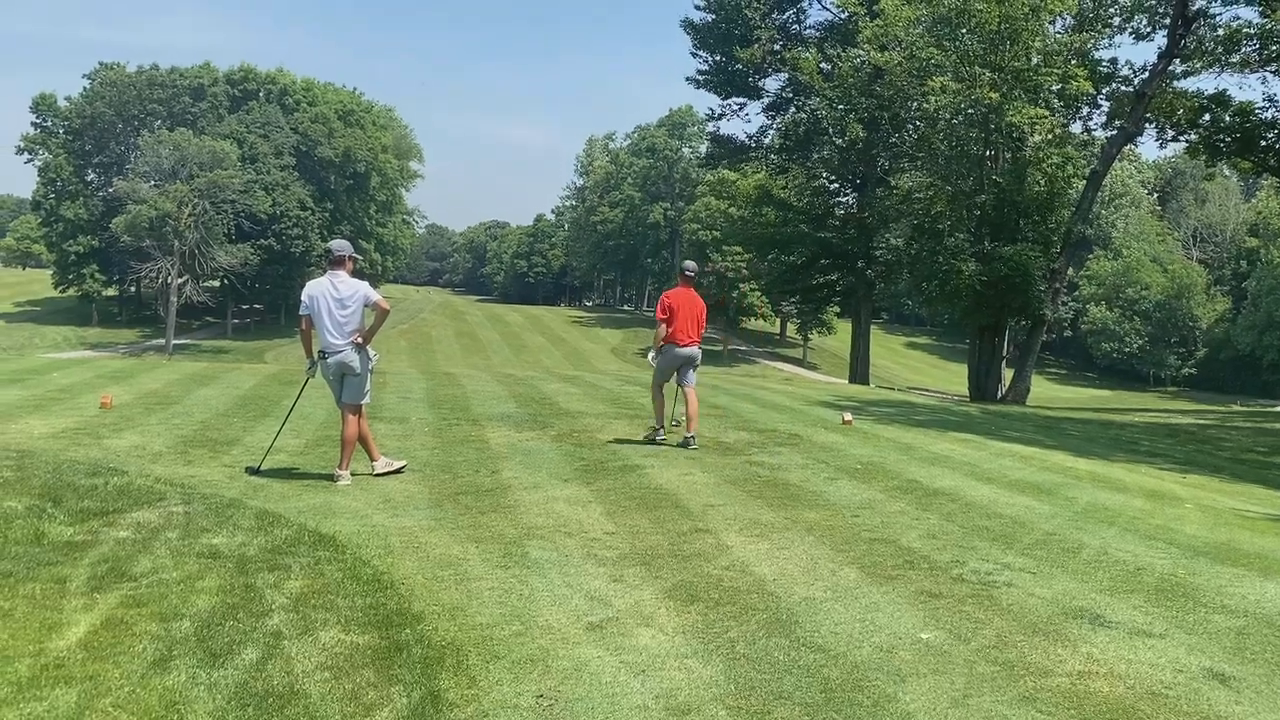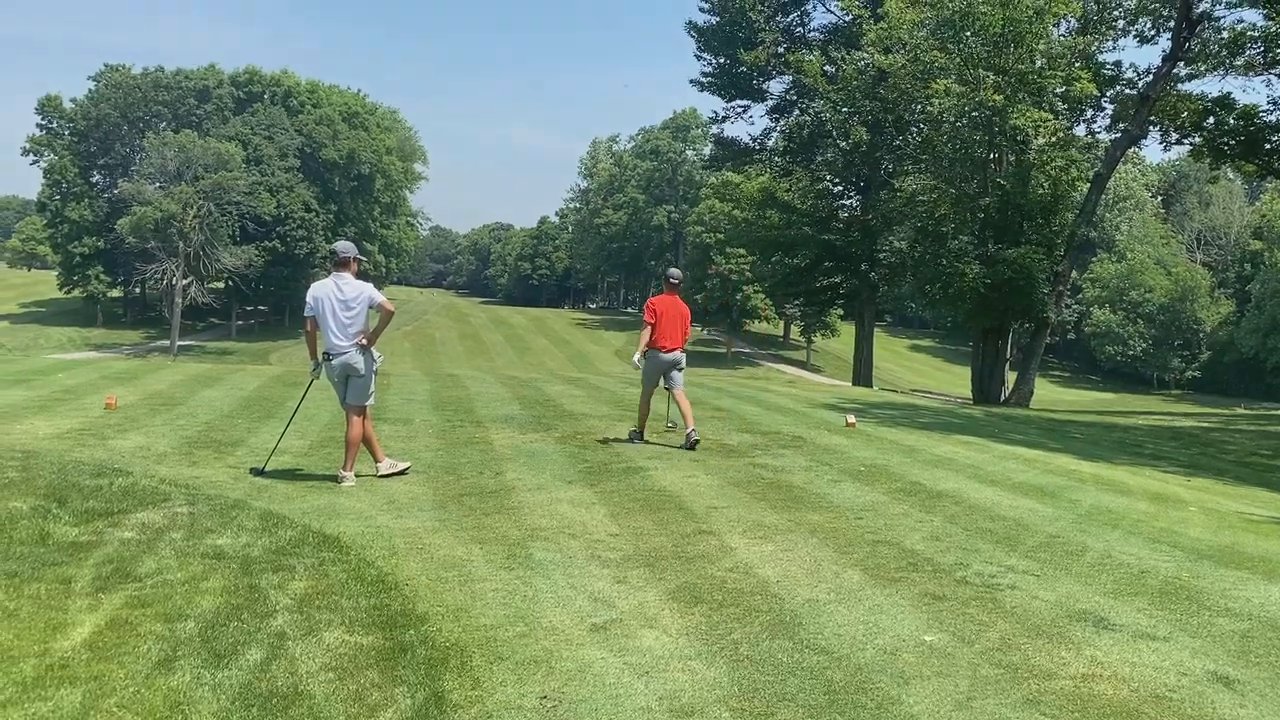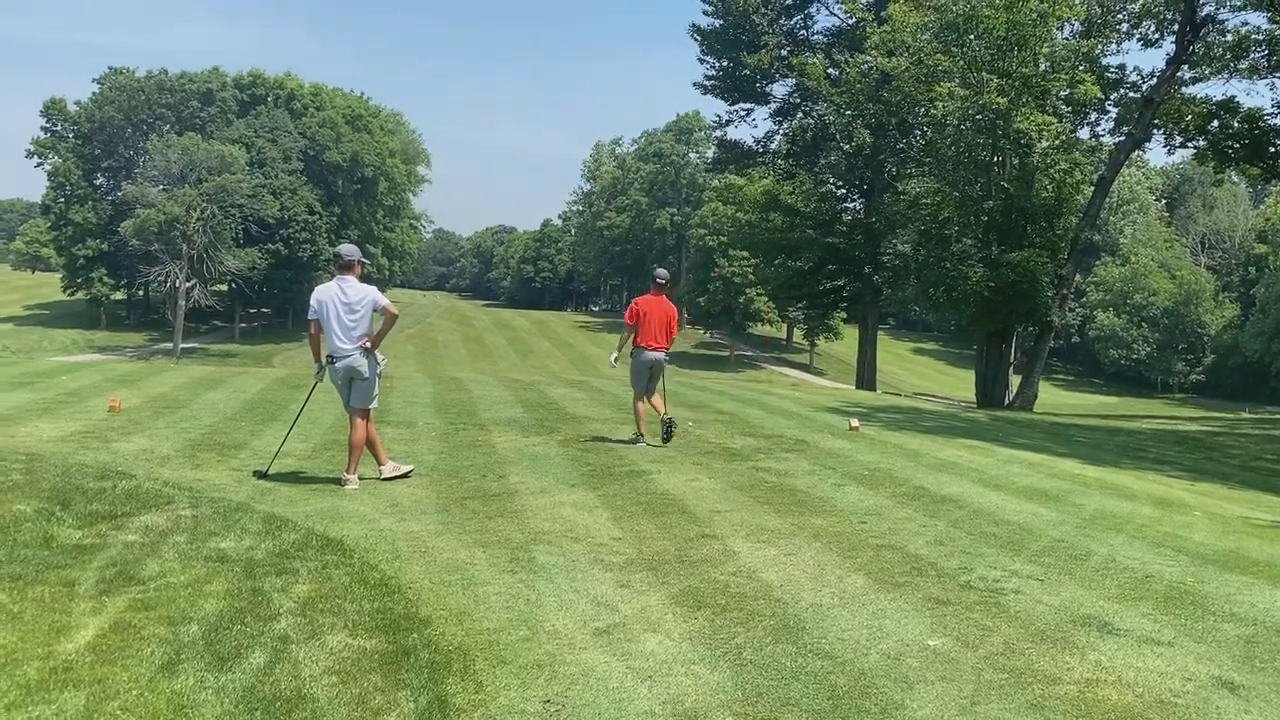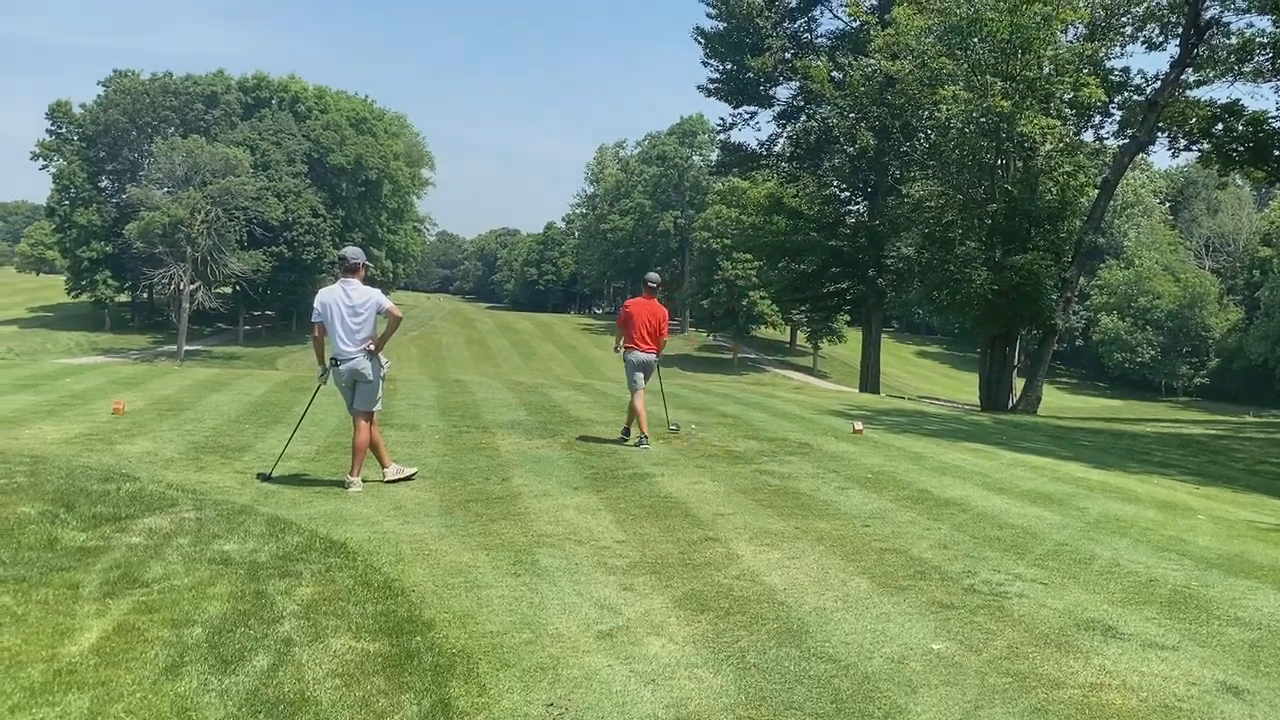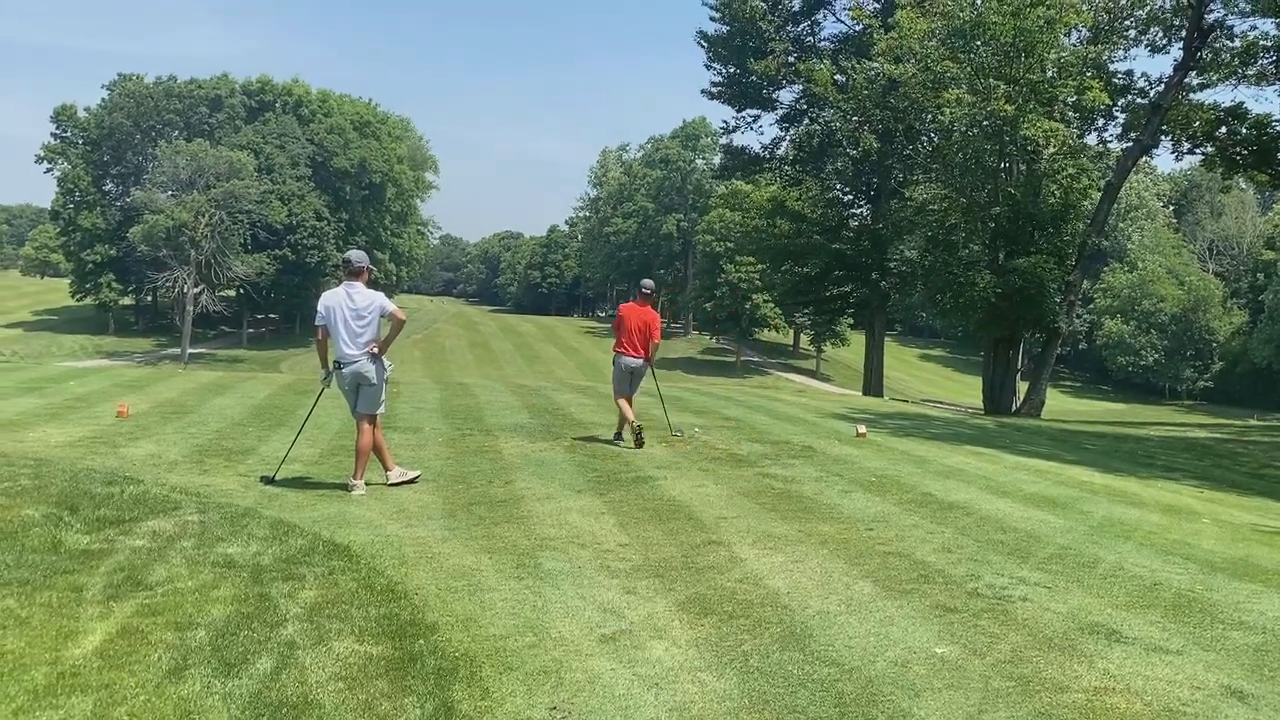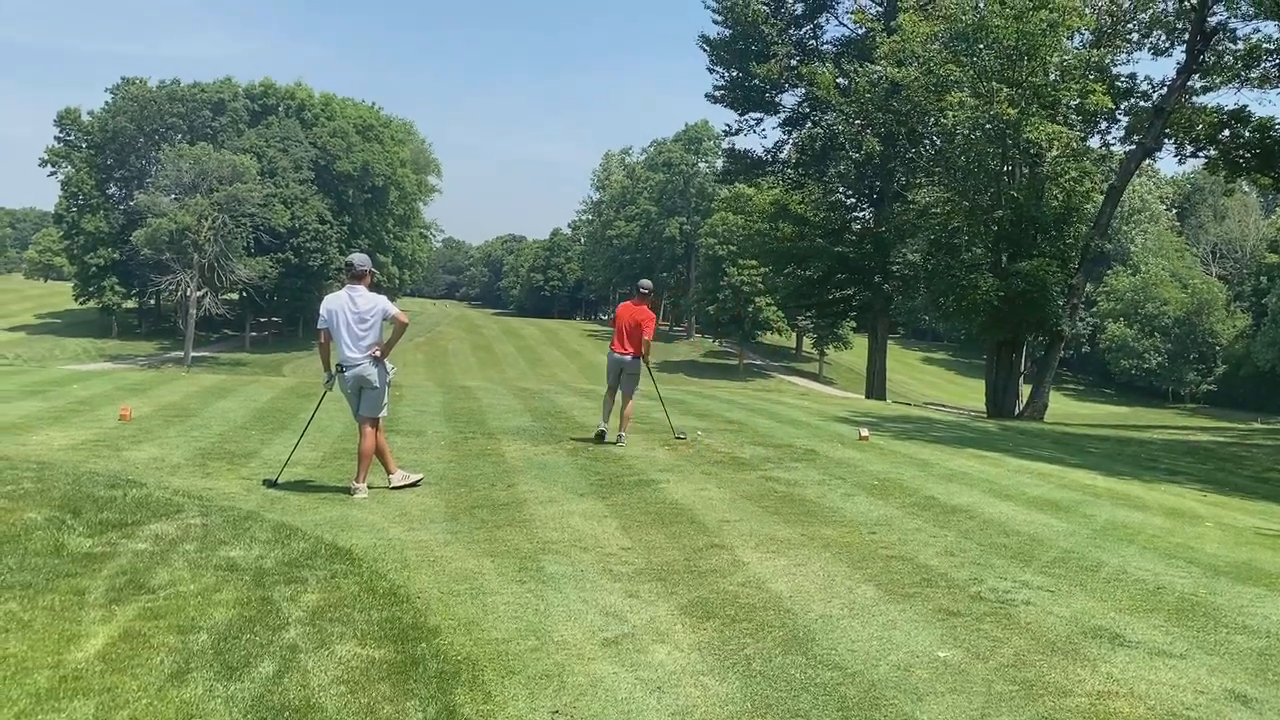
dt=0.2s
person 1, frame 1
left shoulder: (311, 288)
right shoulder: (358, 286)
left elbow: (304, 327)
right elbow: (384, 307)
left wrist: (309, 359)
right wrist: (369, 335)
left hip: (328, 359)
right hip: (354, 355)
left knee: (356, 411)
right knee: (352, 413)
left ankle: (377, 461)
right ankle: (342, 471)
person 1, frame 2
left shoulder: (316, 289)
right shoulder: (363, 288)
left elbow: (309, 329)
right elbow: (389, 309)
left wrist: (314, 360)
right wrist: (373, 337)
left hip: (333, 360)
right hip: (359, 356)
left knee: (361, 413)
right knee: (356, 415)
left ankle: (382, 462)
right ankle: (347, 472)
person 1, frame 3
left shoulder: (320, 292)
right shoulder: (367, 291)
left elbow: (313, 332)
right elbow: (393, 313)
left wrist: (318, 363)
right wrist: (377, 340)
left hip: (336, 363)
right hip: (363, 359)
left knee: (364, 415)
right knee: (360, 418)
left ankle: (385, 465)
right ankle: (350, 475)
person 1, frame 4
left shoulder: (324, 295)
right shoulder: (371, 294)
left elbow: (317, 335)
right elbow: (397, 315)
left wrist: (322, 366)
right wrist: (381, 343)
left hip: (340, 365)
right hip: (367, 362)
left knee: (368, 418)
right knee: (363, 420)
left ankle: (389, 468)
right ankle: (354, 477)
person 1, frame 5
left shoulder: (327, 298)
right shoulder: (374, 297)
left elbow: (320, 338)
right elbow: (400, 317)
left wrist: (325, 369)
right wrist: (384, 346)
left hip: (343, 368)
right hip: (370, 364)
left knee: (371, 421)
right knee: (367, 423)
left ankle: (391, 470)
right ankle: (357, 480)
person 1, frame 6
left shoulder: (329, 301)
right shoulder: (376, 300)
left elbow: (323, 341)
right elbow: (403, 321)
left wrist: (327, 372)
right wrist: (386, 349)
left hip: (346, 372)
right hip: (372, 368)
left knee: (374, 425)
right knee: (369, 426)
left ankle: (394, 474)
right ankle: (359, 484)
person 2, frame 1
left shoulder: (668, 296)
right shoulder: (700, 301)
left elbow: (662, 325)
right elbow: (701, 330)
left wrist: (654, 349)
left hip: (672, 348)
right hip: (694, 349)
left knee: (657, 385)
right knee: (689, 392)
left ankle: (659, 428)
right ankle: (690, 436)
person 2, frame 2
left shoulder: (654, 302)
right shoulder: (685, 308)
left elbow: (647, 329)
right elbow: (686, 336)
left wrist: (638, 352)
left hip: (656, 354)
right hip: (678, 355)
left knee: (646, 393)
right knee: (679, 394)
left ankle: (639, 432)
right ankle: (690, 431)
person 2, frame 3
left shoulder: (638, 302)
right shoulder: (671, 308)
left elbow: (628, 330)
right elbow: (672, 336)
left wrist: (617, 351)
left hip: (642, 353)
right hip: (661, 355)
left knee: (639, 394)
right knee: (652, 392)
left ankle: (641, 435)
right ankle: (665, 417)
person 2, frame 4
left shoulder: (629, 305)
right shoulder: (662, 311)
left elbow: (620, 329)
right elbow: (664, 338)
left wrist: (617, 343)
left hip: (634, 354)
right hip: (651, 356)
left knee: (637, 395)
right knee: (636, 393)
left ankle: (644, 436)
right ankle: (627, 429)
person 2, frame 5
left shoulder: (623, 309)
right shoulder: (654, 317)
right elbow: (655, 342)
right wrist: (651, 358)
left hip: (622, 358)
right hip: (641, 361)
left knee: (620, 397)
right knee: (628, 396)
left ankle: (634, 424)
right ankle: (619, 433)
person 2, frame 6
left shoulder: (621, 307)
right shoulder: (649, 315)
right elbow: (647, 339)
right wrist: (646, 355)
left hip: (614, 355)
right hip: (632, 359)
left knee: (611, 390)
right knee: (628, 397)
left ankle: (604, 425)
right ankle: (621, 435)
